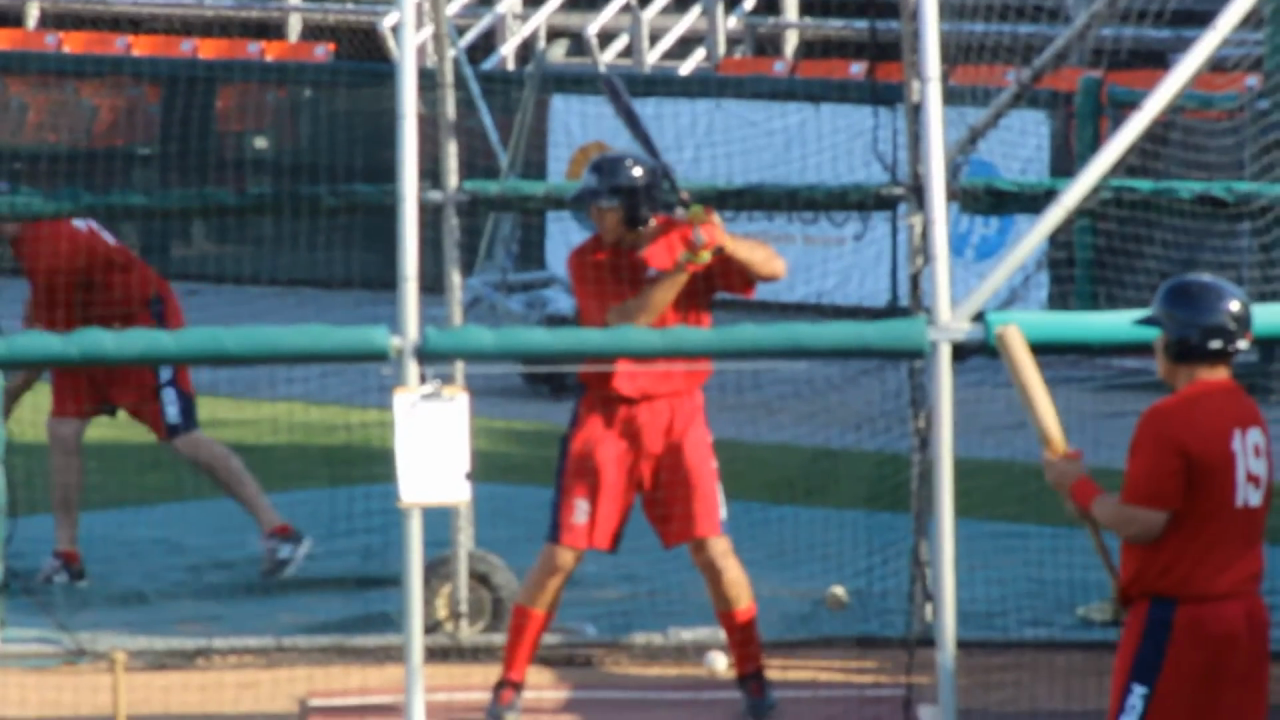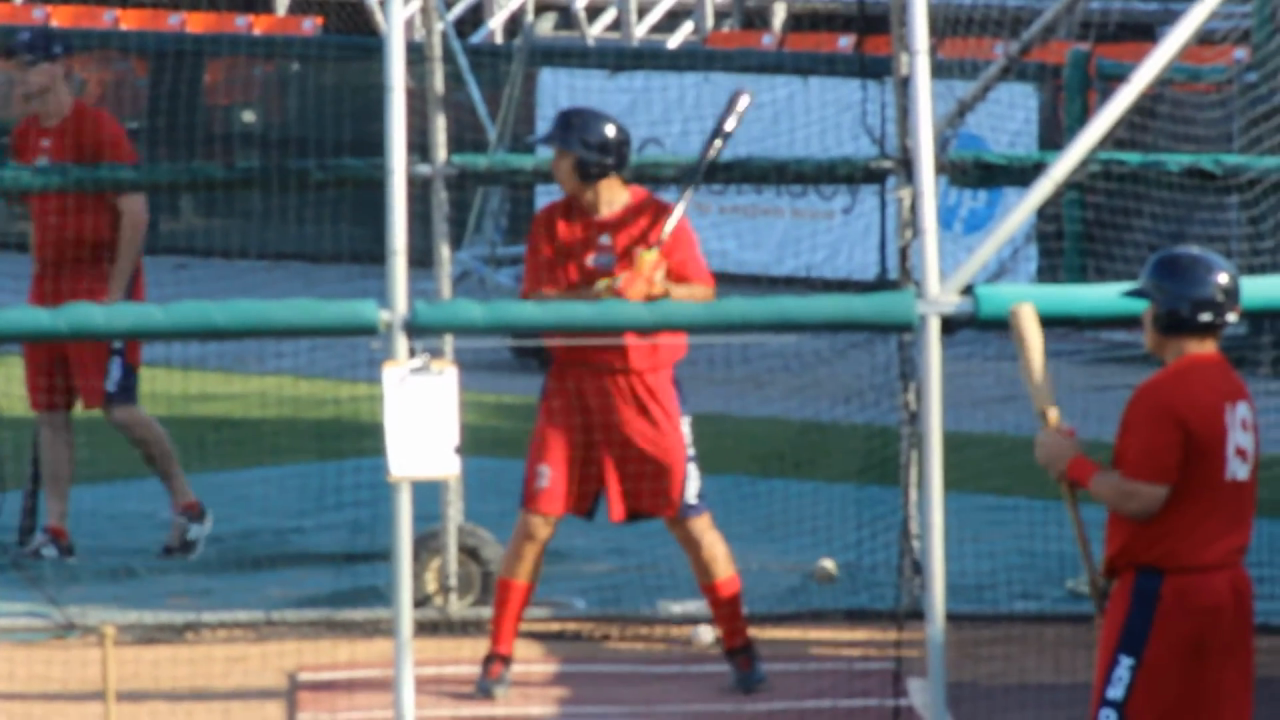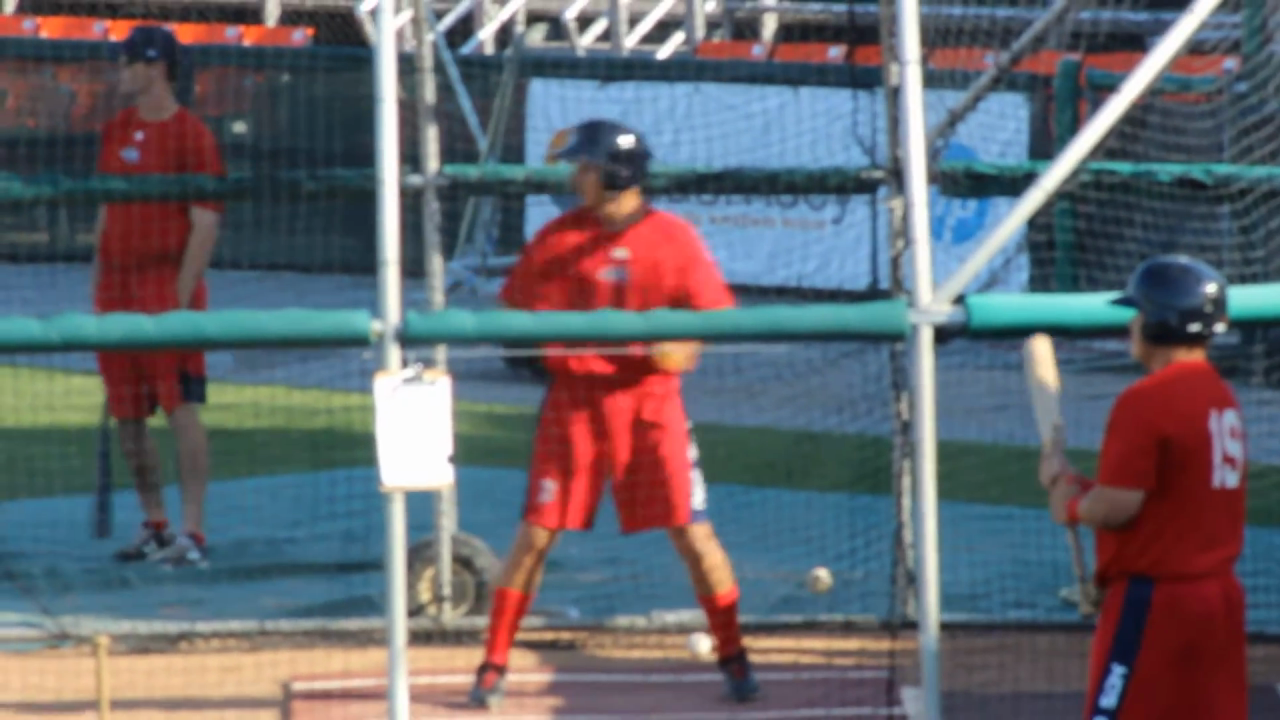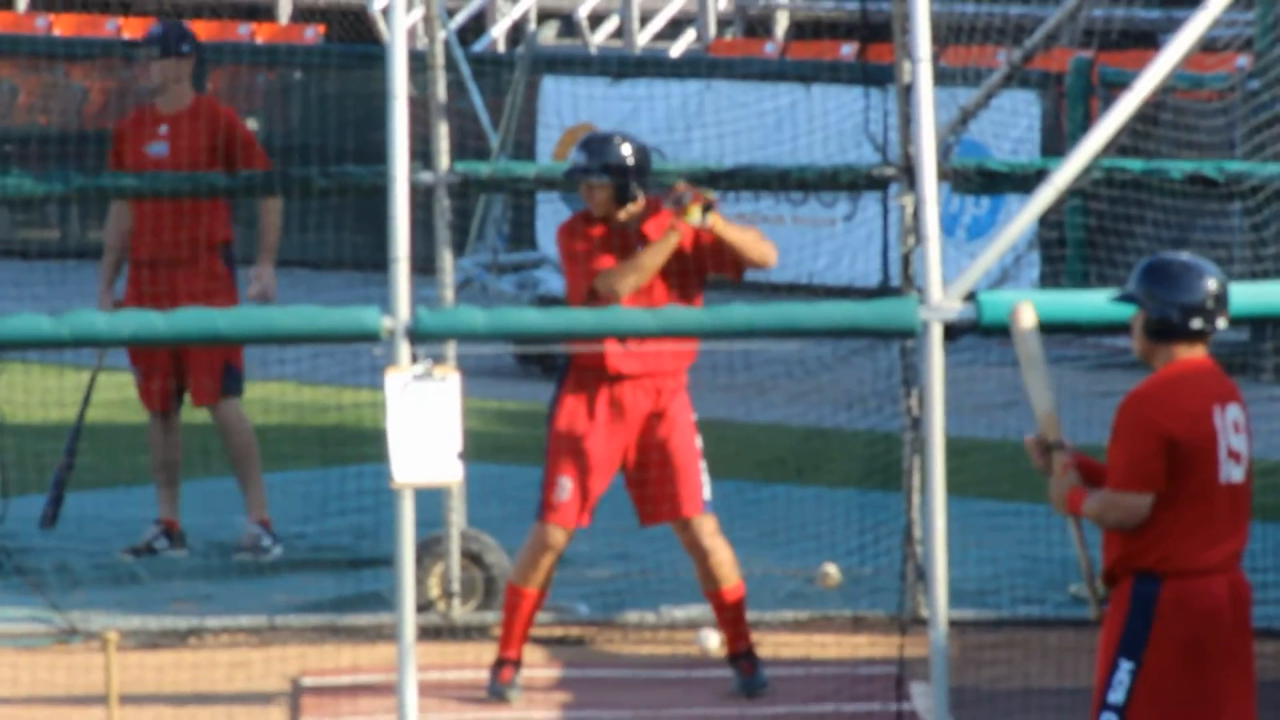
dt=1s
person 1, frame 1
left shoulder: (688, 238)
right shoulder: (587, 259)
left elbow: (774, 268)
right elbow: (628, 322)
left wrist: (721, 240)
right wrist: (688, 263)
left hip: (678, 413)
right hip: (606, 416)
left knee: (713, 549)
right knee: (560, 553)
left ankle: (752, 674)
person 1, frame 2
left shoulder: (661, 218)
right shoulder: (550, 222)
left elbow: (702, 296)
right elbow: (537, 305)
left wrist: (656, 289)
right wrist: (599, 294)
left hip: (645, 386)
right hip: (572, 383)
left knee: (691, 521)
right knee: (535, 522)
left ankle: (739, 647)
right ankle: (499, 654)
person 1, frame 3
left shoulder: (675, 236)
right shoulder: (560, 236)
left elbow: (713, 316)
right elbow: (517, 304)
left wrist: (680, 346)
left hip: (652, 399)
right hip: (576, 399)
left knee: (692, 532)
right knee: (537, 532)
left ankle: (733, 656)
right ankle: (494, 662)
person 1, frame 4
left shoulder: (685, 221)
right shoulder: (575, 233)
left elbow: (764, 256)
right elbow: (615, 286)
left wrist: (710, 219)
right wrist: (674, 228)
left hip: (663, 392)
right hip: (591, 394)
left knee: (699, 527)
right knee: (551, 530)
left ankle: (742, 651)
right ankle: (508, 657)
person 2, frame 1
left shoulder: (50, 249)
left hip: (143, 320)
left knee: (185, 438)
right knee: (62, 432)
left ankle: (276, 531)
right ankle: (67, 556)
person 2, frame 2
left shoulder: (100, 129)
right shoulder: (23, 135)
left elbow: (135, 212)
left wrist: (116, 292)
right wrist: (38, 281)
left hip: (105, 285)
right hip: (51, 286)
left knee: (119, 409)
right knee: (50, 412)
left ankle: (189, 509)
right ankle: (55, 532)
person 2, frame 3
left shoulder: (190, 135)
right shoulder: (114, 130)
left elbow: (205, 225)
right elbow: (108, 210)
left wrist: (180, 298)
right wrist: (97, 284)
left hip: (166, 289)
right hip: (117, 289)
left knee: (180, 410)
right knee: (126, 415)
left ankle: (191, 535)
right ankle: (155, 527)
person 2, frame 4
left shoulder: (219, 122)
right shoulder: (130, 129)
left elbow: (269, 193)
right elbow: (122, 210)
left wrist: (266, 264)
right wrist: (106, 284)
left hip: (206, 279)
right hip: (147, 281)
left knee: (222, 403)
right knee: (159, 407)
left ankle: (261, 524)
right ankle: (168, 527)
person 3, frame 1
left shoulder: (1170, 419)
right shoulder: (1248, 414)
left elbow: (1143, 523)
left wrist: (1078, 486)
right wrist: (1098, 501)
left hip: (1176, 619)
right hip: (1242, 614)
person 3, frame 2
left shoulder: (1163, 393)
right shoulder: (1232, 387)
left elbow: (1140, 498)
left wrist: (1072, 466)
right wrist: (1089, 466)
left hip: (1164, 589)
right hip: (1225, 587)
person 3, frame 3
left shoulder: (1146, 400)
right shoulder: (1221, 397)
left elbow: (1115, 507)
left wrist: (1071, 505)
right wrist: (1076, 483)
left hip: (1154, 599)
right hip: (1216, 595)
person 3, frame 4
left shoulder: (1151, 400)
right shoulder: (1224, 391)
left elbow: (1126, 509)
left wrist: (1072, 496)
right wrist: (1078, 467)
left hip: (1161, 596)
right hip: (1223, 591)
